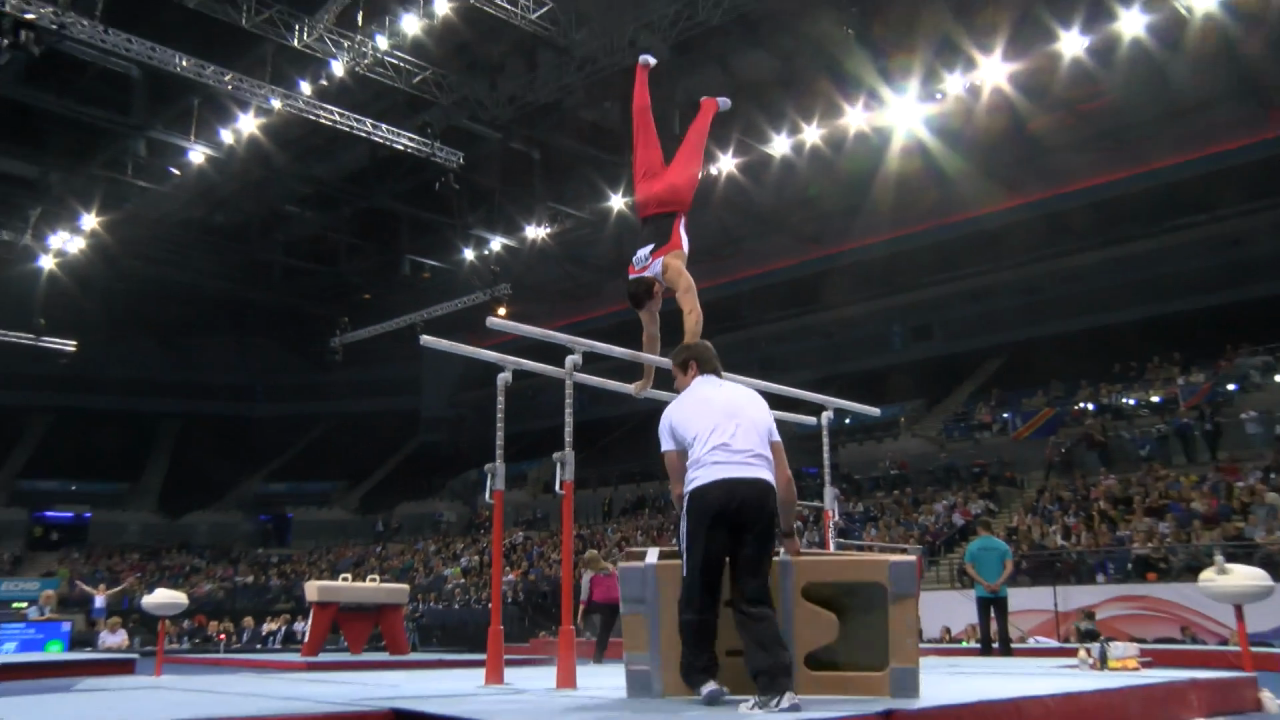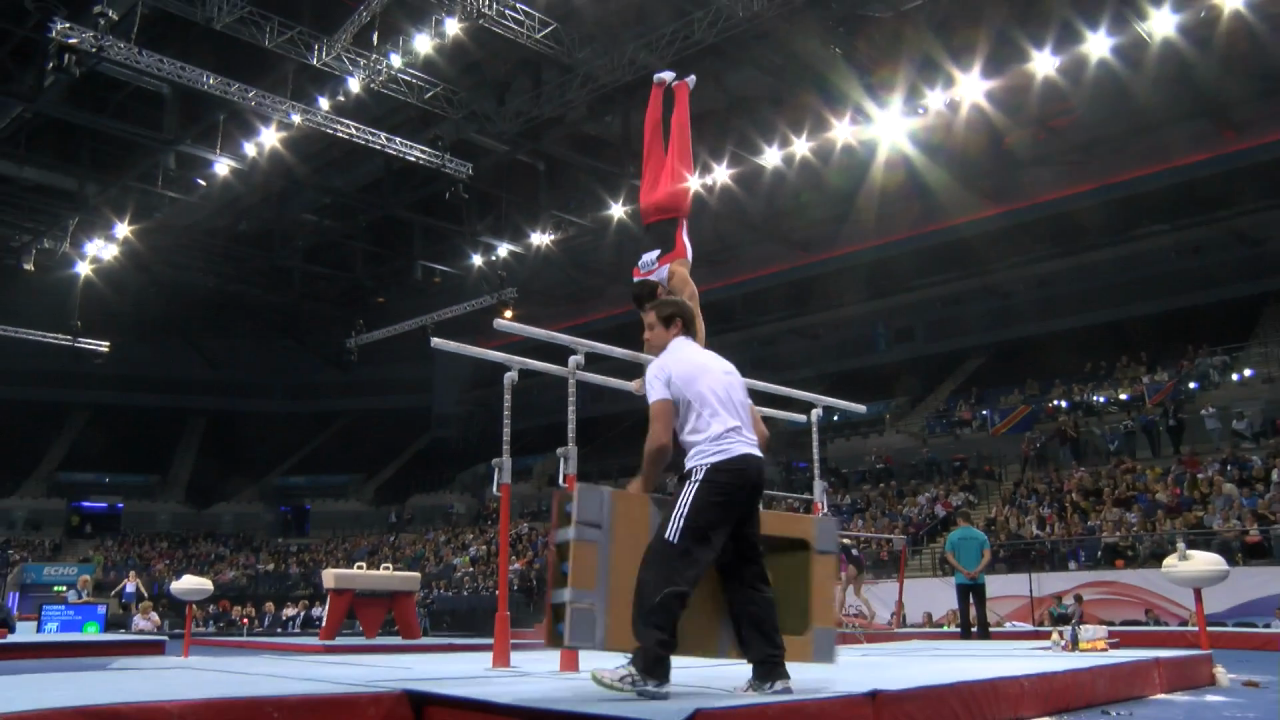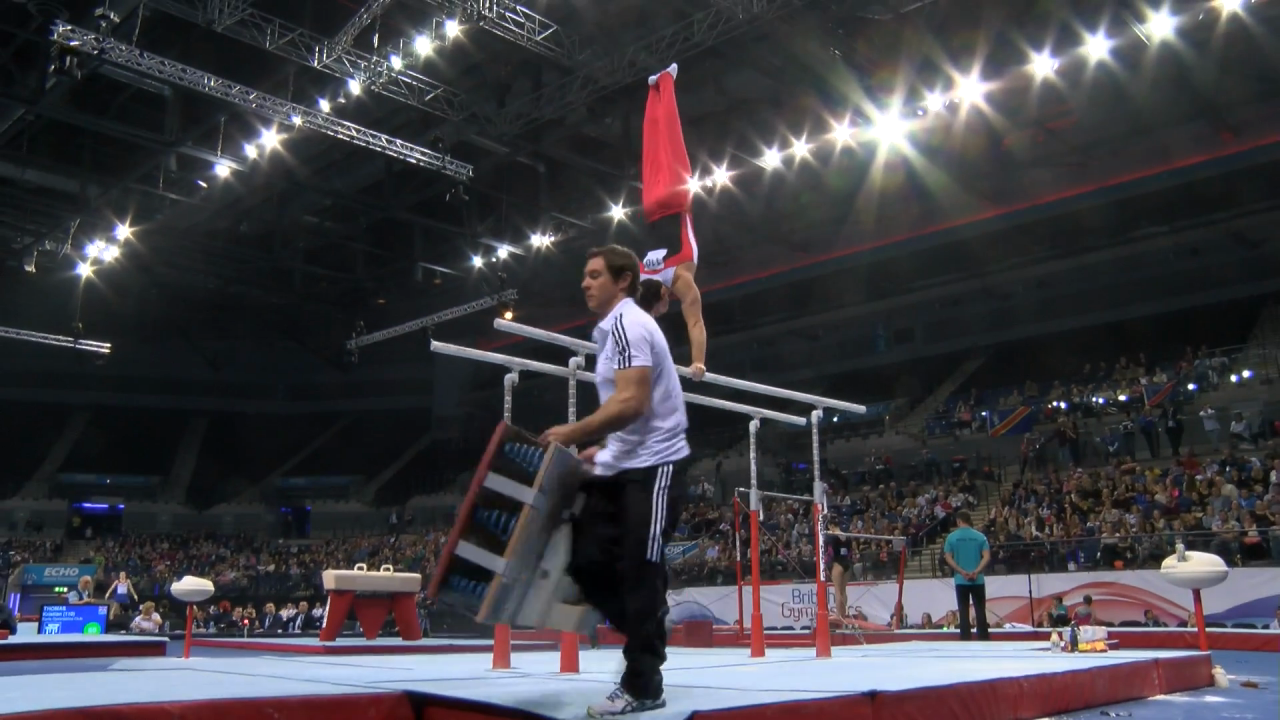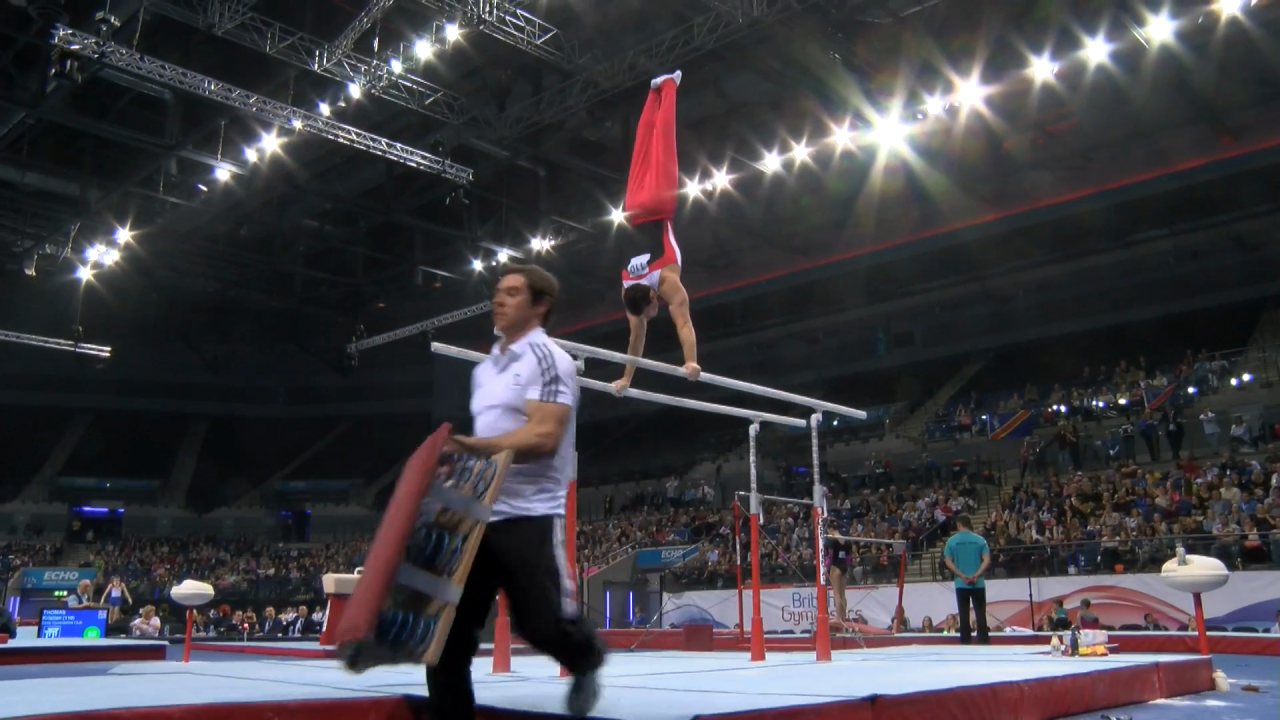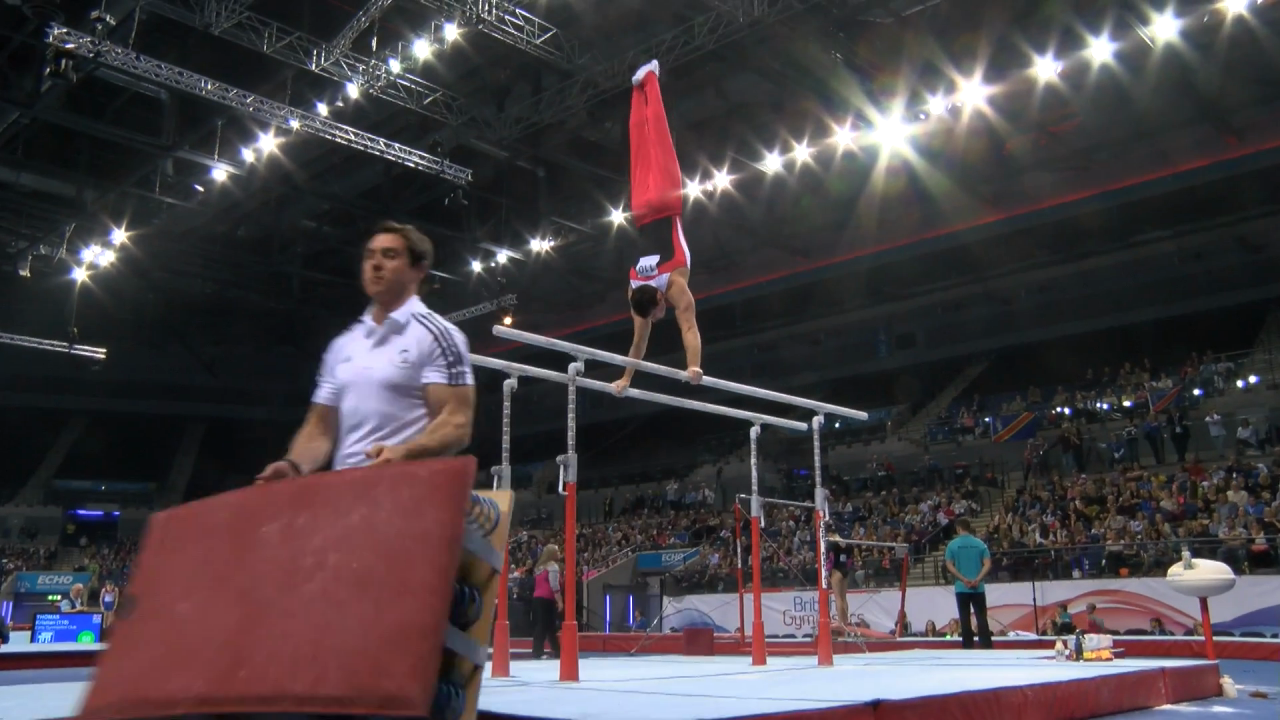
dt=0.4s
person 1, frame 1
left shoulder: (676, 408)
right shoulder: (753, 397)
left elbow: (677, 485)
right elbow: (784, 476)
left wrist: (691, 515)
right wrist: (788, 532)
left hip: (707, 491)
right hip: (758, 489)
left knee: (699, 592)
right knee: (753, 592)
left ankle: (703, 677)
right ankle: (776, 688)
person 1, frame 2
left shoulder: (663, 365)
right shoulder: (722, 364)
left elbow: (659, 440)
right elbow: (760, 433)
left wrist: (642, 482)
left hip: (714, 467)
right hip: (750, 464)
left knee: (664, 561)
right knee: (745, 570)
left ankle: (649, 669)
right ankle: (770, 672)
person 1, frame 3
left shoulder: (629, 324)
right shoulder: (616, 328)
left elbow: (632, 402)
left wrist: (573, 432)
right wrist: (602, 448)
left hip: (654, 464)
right hip: (620, 465)
left knee: (640, 573)
right knee: (584, 558)
right ankle: (647, 630)
person 1, frame 4
left shoulder: (548, 360)
right shoulder: (484, 368)
left elbow: (543, 436)
left wrist: (475, 446)
left hip: (530, 514)
left knee: (545, 621)
right knee: (451, 628)
left ankle: (585, 666)
person 1, frame 5
left shoulder: (438, 335)
right shoulder: (342, 345)
left elbow: (456, 421)
right elbow: (320, 427)
left wrist: (403, 451)
right wrist: (294, 464)
person 2, frame 1
left shoulder: (672, 271)
right shoulder: (639, 281)
left elbow: (693, 314)
right elbow: (650, 334)
right wrist: (647, 378)
left hip: (670, 200)
right hip: (650, 204)
left knee: (689, 151)
right knee: (643, 134)
right ankle: (641, 70)
person 2, frame 2
left shoulder: (676, 277)
right shoulder: (643, 282)
left elbow: (695, 319)
left hip: (671, 207)
right hip: (654, 210)
left knee: (677, 141)
right knee: (654, 142)
left ankle: (681, 89)
right ankle: (661, 87)
person 2, frame 3
left shoulder: (681, 280)
right shoulder: (645, 283)
left elbow: (696, 323)
left wrist: (698, 362)
left hip: (673, 203)
right hip: (657, 208)
left knee: (667, 135)
right knee: (655, 145)
left ankle: (664, 81)
right ankle: (657, 88)
person 2, frame 4
left shoulder: (666, 282)
right shoulder: (630, 288)
left elbow: (684, 325)
right elbow: (636, 338)
left wrist: (691, 361)
right wrist: (626, 377)
left hip: (654, 209)
right hip: (638, 211)
left knee: (660, 141)
right knee: (646, 140)
left ankle: (667, 86)
right ankle: (658, 91)
person 2, frame 5
left shoulder: (675, 285)
right shoulder: (637, 289)
left elbow: (690, 329)
right elbow: (639, 339)
left wrist: (694, 366)
right wrist: (626, 377)
left hip: (662, 207)
right hip: (646, 212)
left knee: (656, 137)
right knee: (642, 138)
left ankle: (648, 80)
right ankle: (641, 87)
